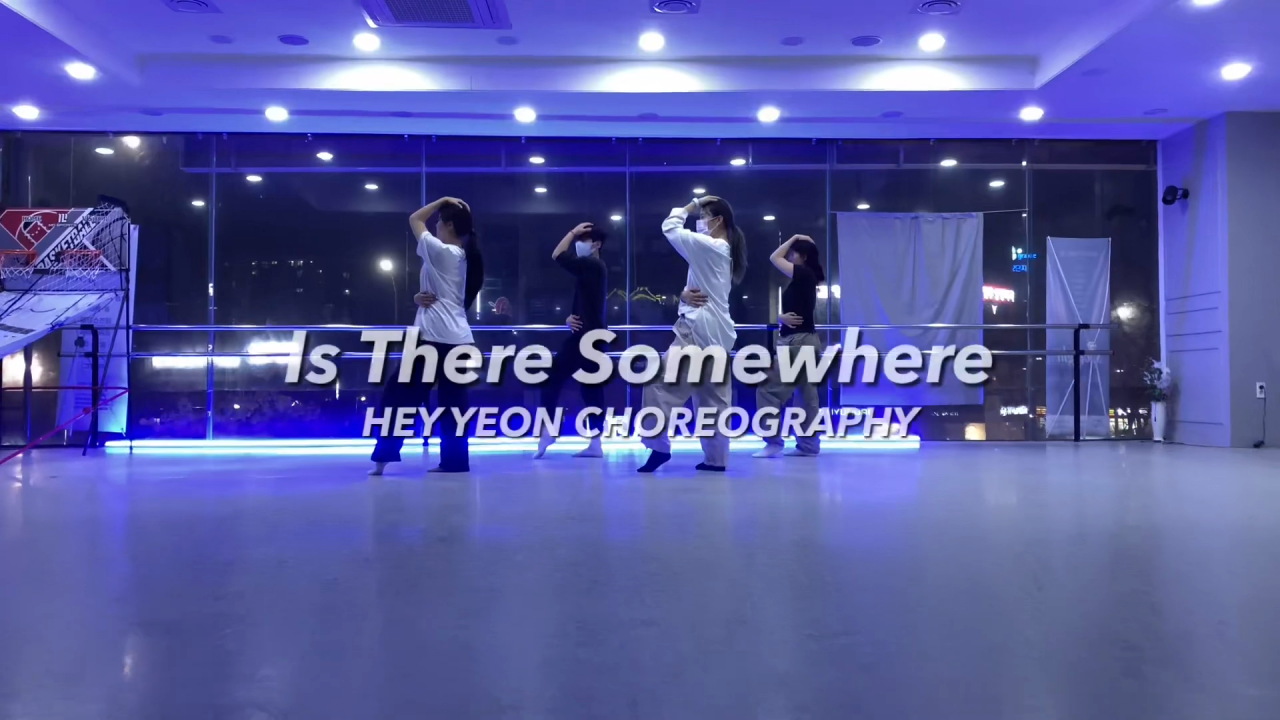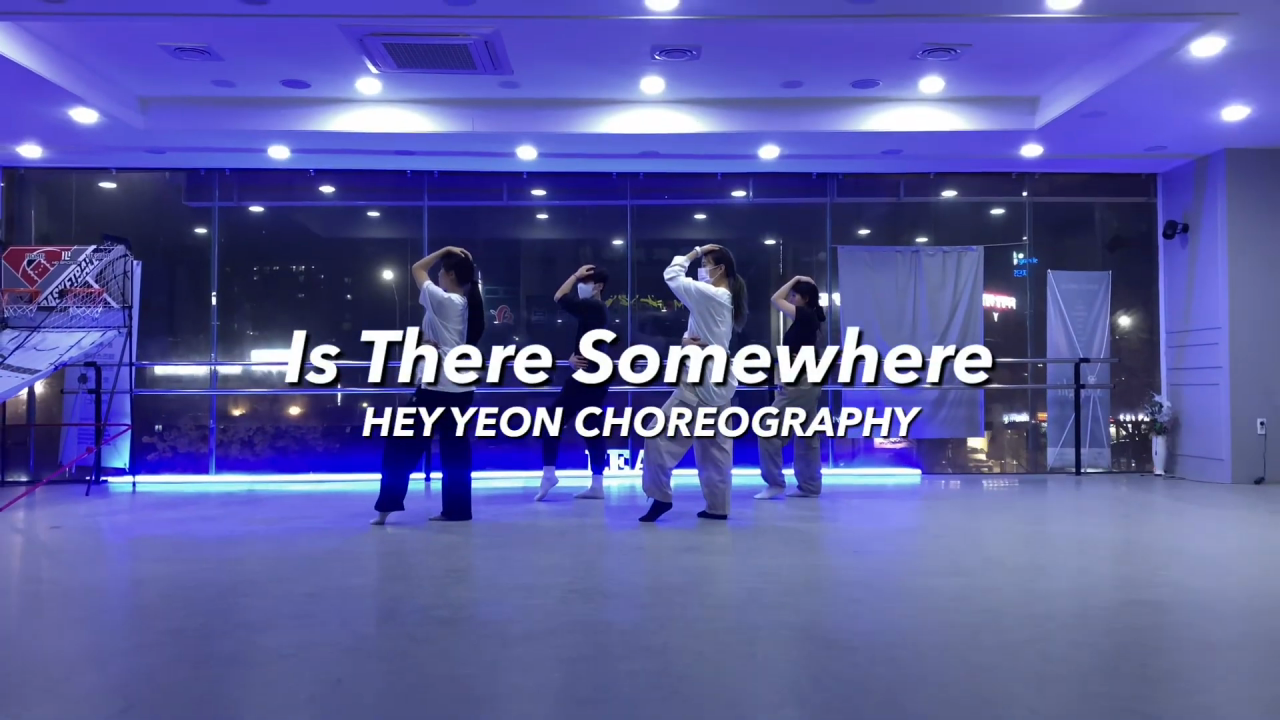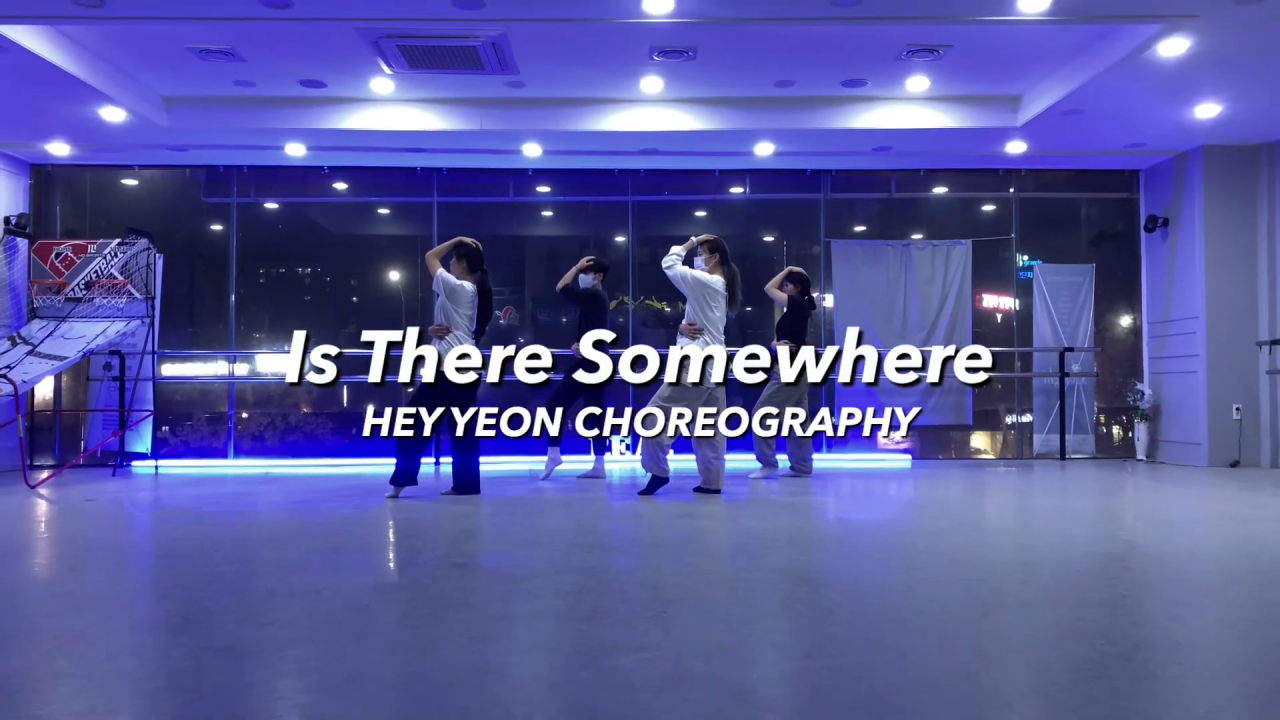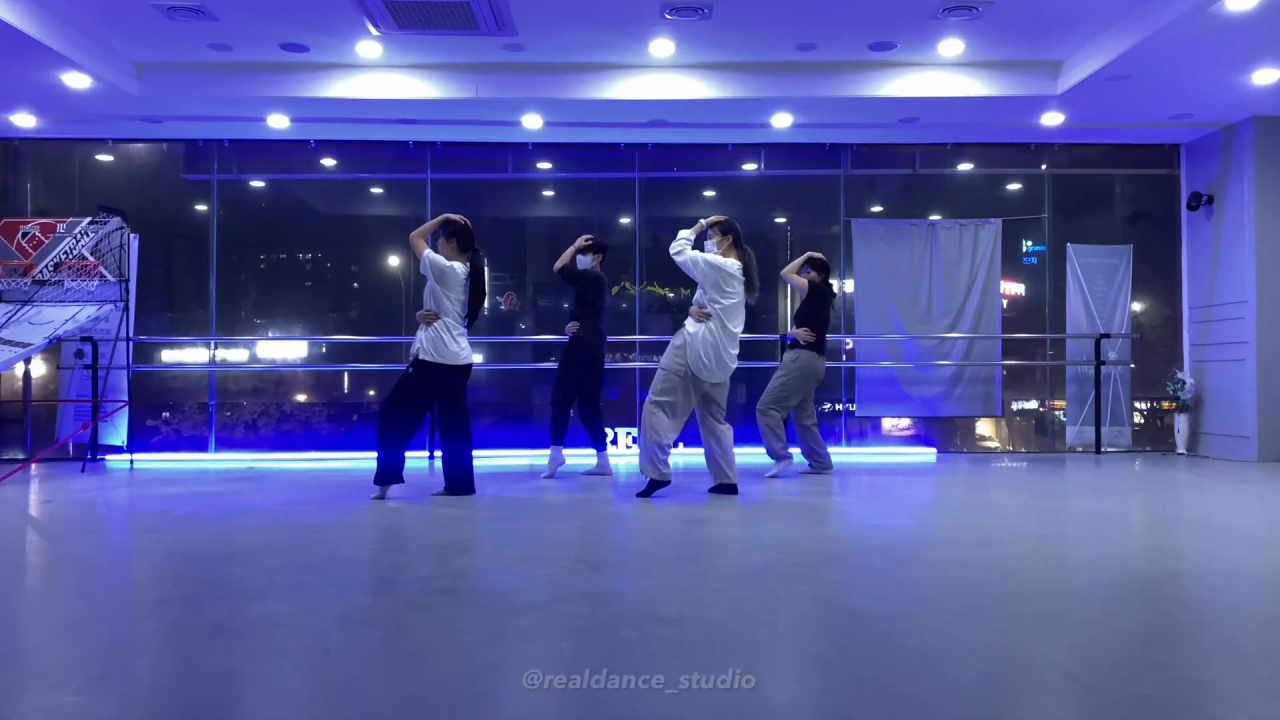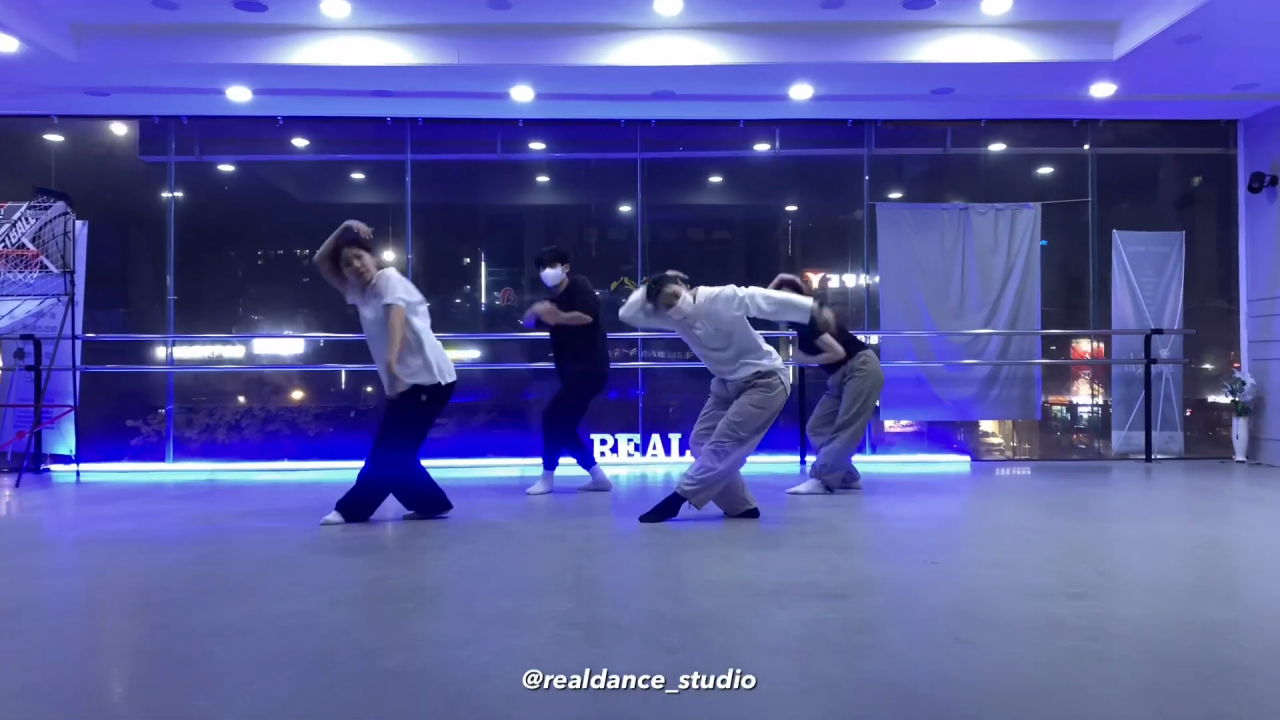
dt=1s
person 1, frame 1
left shoulder: (439, 251)
right shoulder: (464, 257)
left elbow: (415, 219)
left wrist: (443, 201)
right wrist: (421, 298)
left hip: (435, 338)
right hip: (458, 339)
left knee: (397, 395)
right knee: (452, 402)
left ankle: (383, 458)
right ankle: (454, 461)
person 1, frame 2
left shoulder: (441, 300)
right shoulder: (467, 304)
left elbow: (417, 268)
left wrist: (445, 250)
right wrist: (427, 345)
left hip: (438, 387)
right hip: (461, 387)
left knee: (402, 444)
right knee: (454, 450)
left ankle: (387, 507)
right ankle: (456, 508)
person 1, frame 3
left shoulder: (454, 287)
right shoulder: (476, 292)
left elbow: (430, 257)
left wrist: (457, 240)
right wrist: (436, 330)
right knee: (462, 428)
left ankle: (401, 481)
right ankle: (466, 483)
person 1, frame 4
left shoulder: (444, 269)
right shoulder: (470, 275)
left elbow: (414, 238)
left wrist: (443, 218)
right wrist: (422, 315)
left hip: (432, 357)
right hip: (459, 359)
left knee: (394, 412)
right knee: (453, 423)
left ankle: (387, 479)
right ankle: (459, 482)
person 1, frame 5
left shoulder: (389, 278)
right shoulder: (360, 291)
left elbow: (397, 319)
left wrist: (391, 362)
left hip: (429, 377)
right hip: (406, 383)
left knee: (389, 447)
right knee: (395, 447)
right ankle: (430, 502)
person 2, frame 1
left shoulder: (707, 247)
right shoulder: (725, 252)
left elbow: (670, 228)
left wrist: (693, 204)
right wrist: (686, 294)
left hip: (700, 332)
right hip: (719, 333)
left knee: (658, 385)
right knee: (714, 399)
left ankle: (659, 447)
right ankle: (716, 459)
person 2, frame 2
left shoulder: (709, 295)
right shoulder: (727, 300)
left elbow: (672, 275)
left wrist: (696, 251)
right wrist: (686, 340)
left hip: (701, 382)
right hip: (719, 381)
left knee: (660, 434)
right knee: (715, 447)
left ankle: (661, 496)
right ankle: (717, 506)
person 2, frame 3
left shoulder: (704, 282)
right shoulder: (721, 287)
left elbow: (669, 264)
left wrist: (692, 242)
left ankle: (658, 471)
right ankle: (712, 481)
person 2, frame 4
left shoulder: (717, 265)
right shoulder: (739, 275)
left elbow: (678, 252)
left wrist: (701, 224)
right wrist: (696, 309)
left hip: (693, 346)
right hip: (719, 355)
left knee: (659, 406)
right knee: (714, 417)
left ankle: (658, 473)
right ankle: (726, 480)
person 2, frame 5
left shoulder: (721, 299)
right shoulder: (670, 317)
left elbow: (769, 300)
left wrist: (813, 309)
left hip: (766, 380)
right hip: (727, 385)
left knee: (722, 446)
right knee: (701, 442)
left ankle: (676, 500)
right ankle: (741, 504)
person 3, frame 1
left shoulder: (591, 265)
right shoulder: (593, 269)
left elbow: (557, 255)
left wrist: (572, 232)
right wrist: (570, 318)
left hip: (585, 337)
left knee: (551, 379)
right knee: (592, 389)
left ankle: (547, 431)
right ankle: (595, 444)
person 3, frame 2
left shoulder: (592, 306)
right shoulder: (595, 310)
left elbow: (559, 297)
left wrist: (575, 274)
right wrist: (573, 358)
right knee: (593, 430)
left ankle: (549, 474)
right ankle: (597, 485)
person 3, frame 3
left shoulder: (593, 295)
right shoulder: (597, 299)
left elbow: (561, 288)
left wrist: (577, 266)
right wrist: (576, 346)
left knee: (556, 404)
right knee: (594, 414)
left ankle: (553, 454)
right ankle: (599, 465)
person 3, frame 4
left shoulder: (594, 278)
right shoulder: (589, 282)
left elbow: (559, 267)
left wrist: (575, 245)
right wrist: (569, 327)
left hip: (582, 345)
right hip: (591, 347)
left knee: (562, 397)
right knee: (589, 405)
left ankle: (556, 453)
right ankle: (603, 462)
person 3, frame 5
left shoulder: (578, 285)
right shoulder: (549, 300)
left elbow: (588, 316)
right elbow: (527, 322)
left wrist: (557, 319)
right wrist: (536, 311)
left hip: (590, 368)
right hip: (573, 371)
left knee: (552, 417)
right knee: (564, 428)
left ankle: (547, 477)
right ankle: (599, 477)
person 4, frame 1
left shoulder: (804, 274)
right shoulder: (803, 280)
left elbow: (774, 258)
right elbow: (793, 309)
left wrist: (794, 238)
right wrist: (782, 317)
left hip: (798, 343)
right hip: (805, 342)
left knee: (767, 389)
right knee: (807, 396)
left ankle: (774, 442)
right ankle: (808, 445)
person 4, frame 2
left shoulder: (806, 316)
right shoulder: (806, 320)
left elbow: (775, 299)
right elbow: (789, 351)
left wrist: (795, 279)
left hip: (799, 384)
right hip: (806, 383)
right knee: (807, 437)
left ankle: (775, 484)
right ankle: (809, 485)
person 4, frame 3
left shoulder: (798, 304)
right shoulder: (797, 310)
left elbow: (769, 288)
right elbow: (778, 339)
left wrist: (787, 269)
right wrist: (776, 345)
left knee: (761, 413)
left ankle: (768, 464)
right ankle: (801, 466)
person 4, frame 4
left shoulder: (818, 292)
right shoulder: (817, 301)
left elbow: (785, 274)
left wrist: (807, 255)
right wrist: (795, 332)
left hip: (802, 358)
right hip: (813, 361)
left knee: (767, 406)
right knee: (803, 414)
left ankle: (781, 457)
right ankle: (821, 462)
person 4, frame 5
left shoulder: (807, 321)
left elbow: (837, 353)
left wrist: (806, 359)
right wrist: (776, 281)
left hip: (862, 370)
right hip: (841, 377)
left knee: (846, 428)
right knee: (818, 428)
left ankle: (821, 480)
right ankle: (847, 477)
